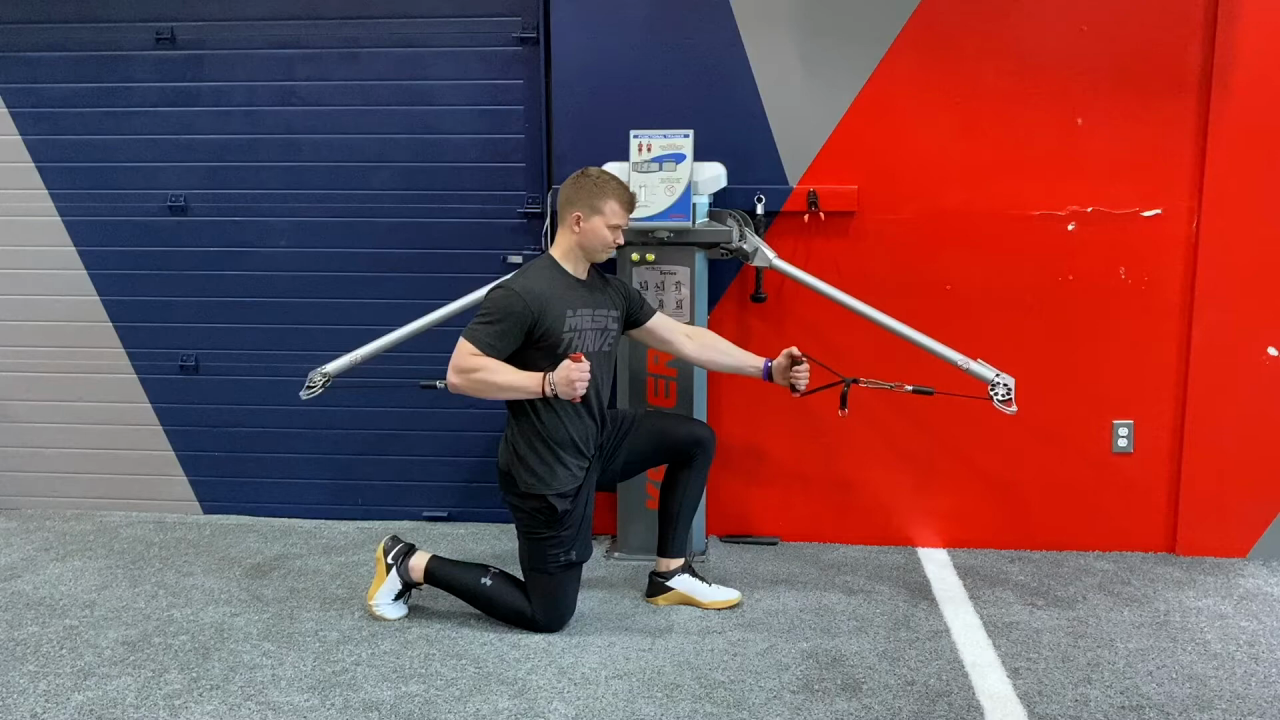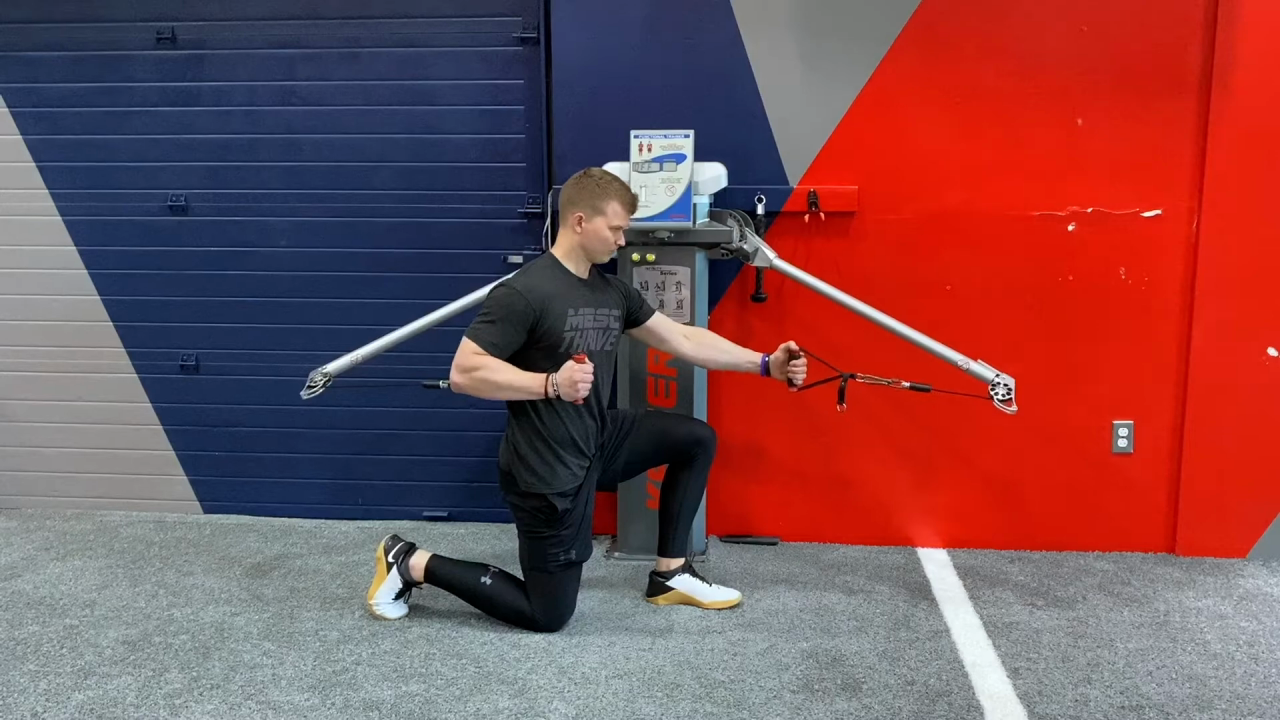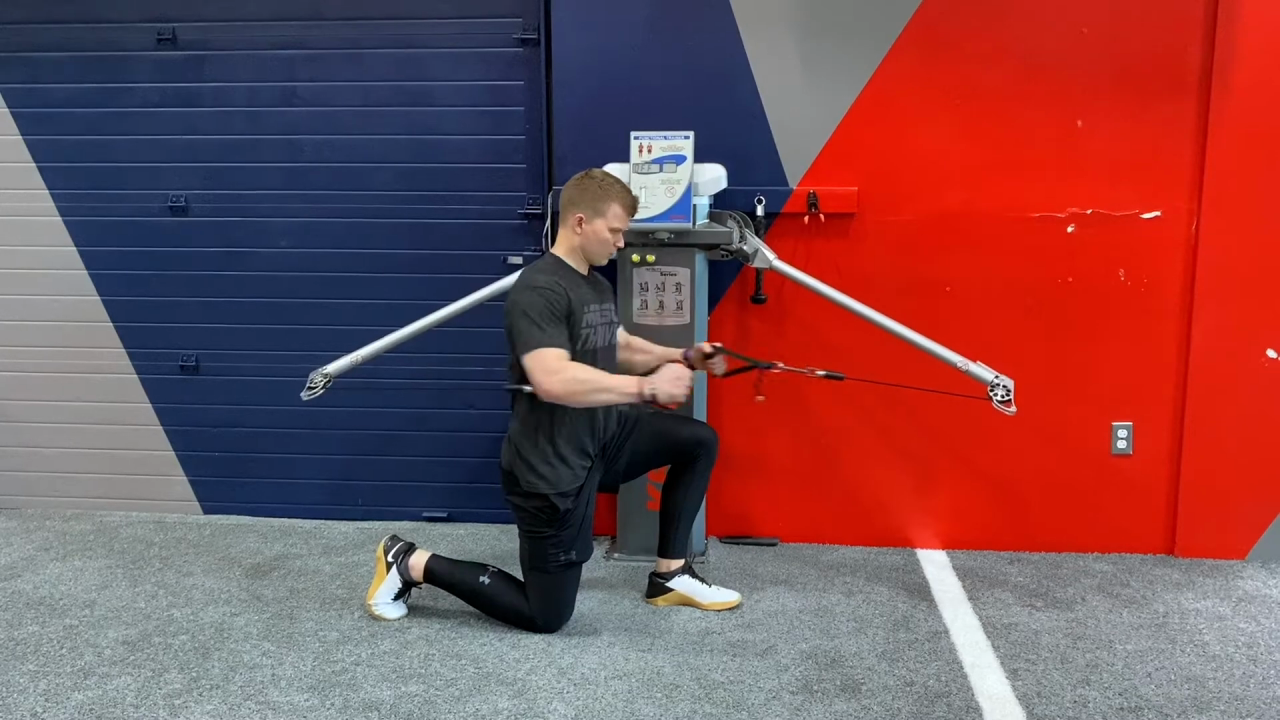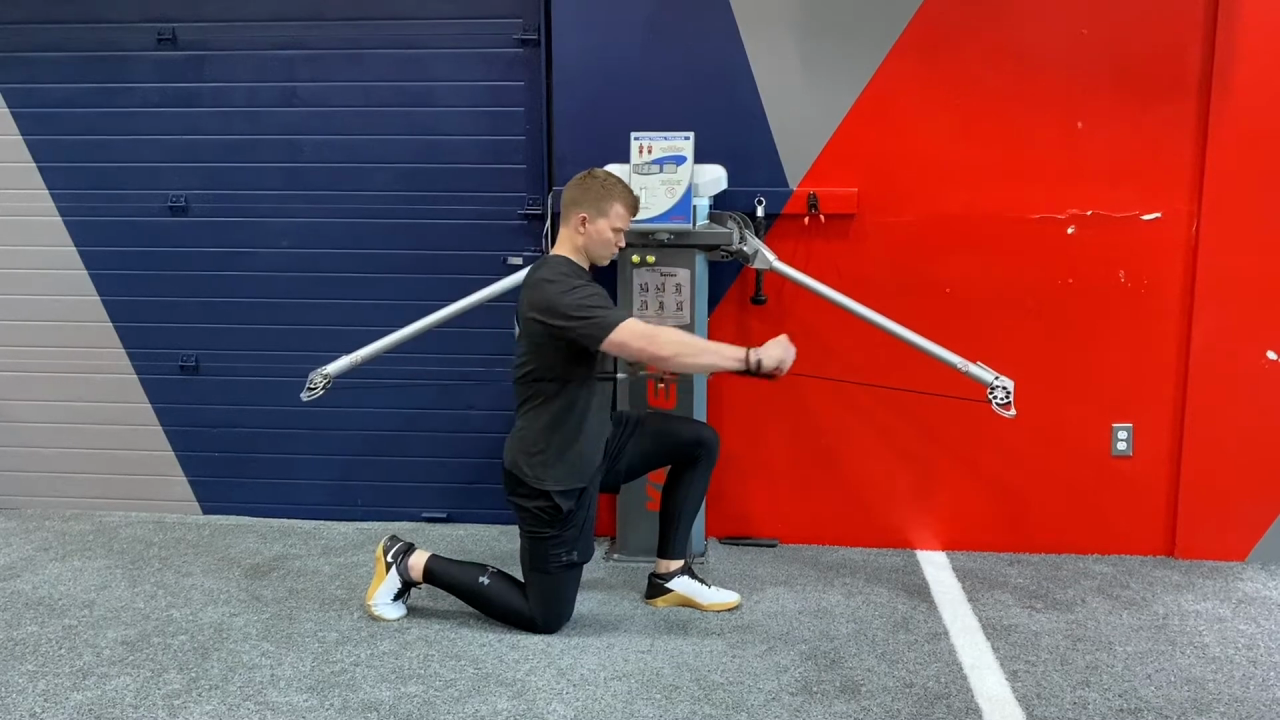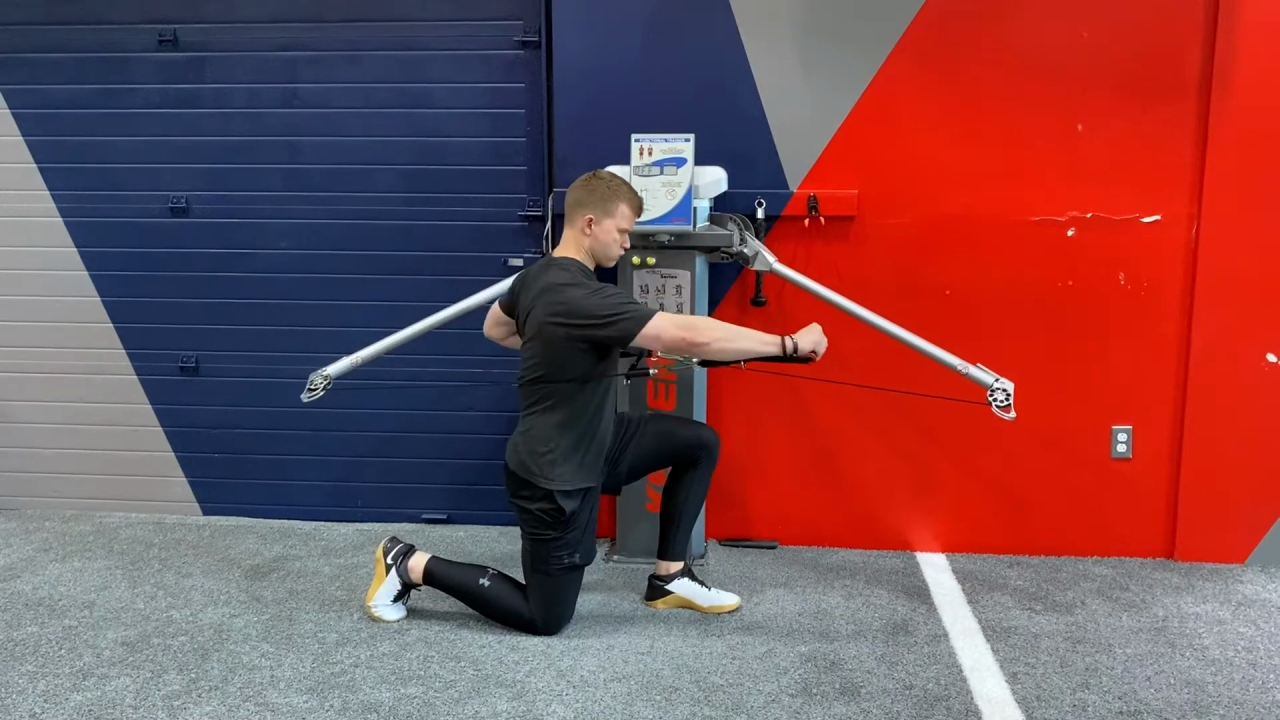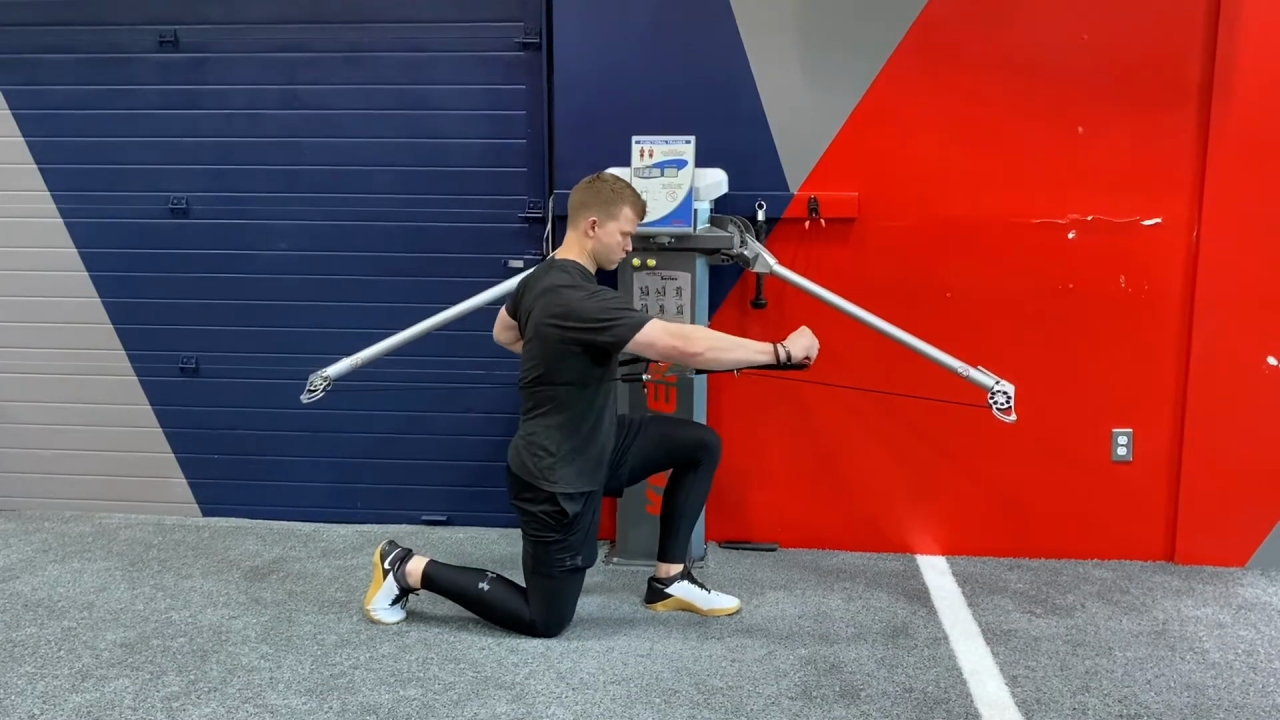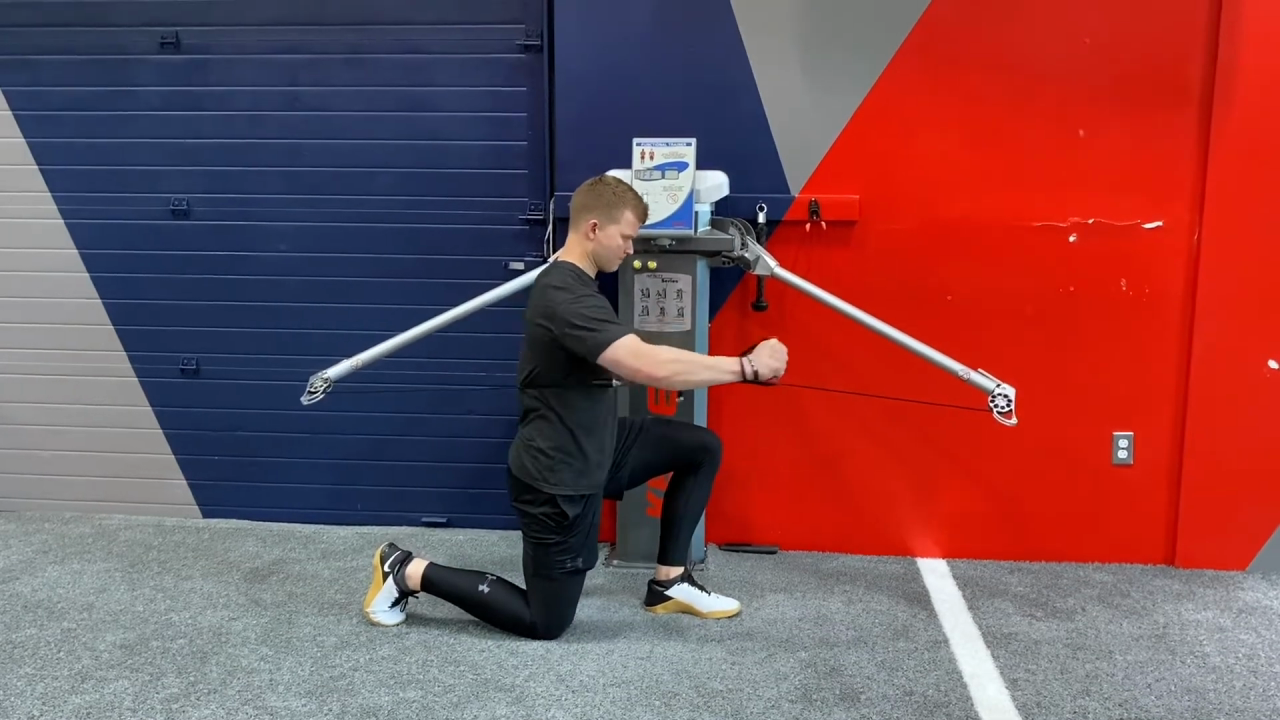
dt=0.3s
person 1, frame 1
left shoulder: (611, 291)
right shoulder: (522, 294)
left elbow: (683, 339)
right elbow: (461, 372)
left wrist: (768, 369)
right wrist: (548, 383)
left hip: (595, 441)
right hip: (545, 471)
left knee: (695, 439)
right knee: (549, 615)
left ankle: (669, 574)
right ankle: (411, 564)
person 1, frame 2
left shoulder: (612, 291)
right shoulder: (524, 293)
left elbow: (680, 339)
right elbow: (464, 372)
left wrist: (765, 364)
right wrist: (551, 384)
left hip: (595, 441)
right hip: (546, 470)
left knee: (696, 439)
right knee: (549, 615)
left ankle: (670, 574)
right ankle: (412, 564)
person 1, frame 3
left shoulder: (595, 284)
right shoulder: (539, 291)
left elbow: (618, 347)
right elbow: (553, 382)
left wrist: (685, 358)
right wrist: (649, 387)
left hip: (598, 438)
right hip: (548, 470)
left knee: (699, 441)
right knee: (546, 616)
left ankle: (669, 575)
right ankle: (410, 563)
person 1, frame 4
left shoulder: (557, 275)
right shoulder: (561, 291)
right elbow: (653, 346)
left wrist: (626, 346)
right wrist: (754, 358)
left hip: (593, 441)
right hip: (552, 472)
left knee: (699, 442)
right knee: (546, 616)
left ankle: (669, 576)
right ankle: (411, 564)
person 1, frame 5
left shoulder: (539, 275)
right shoulder: (580, 299)
left elbow: (495, 328)
right elbow: (689, 335)
right wrist: (789, 343)
right hip: (553, 474)
left knee: (700, 444)
right knee: (546, 618)
left ankle: (668, 578)
right ankle: (412, 566)
person 1, frame 6
left shoulder: (545, 277)
right shoulder: (578, 301)
left elbow: (504, 332)
right elbow: (682, 345)
right wrist: (781, 351)
right hip: (555, 476)
left knee: (700, 445)
right knee: (546, 620)
left ankle: (668, 580)
right ankle: (410, 570)
person 1, frame 7
left shoulder: (569, 282)
right shoulder: (567, 299)
right elbow: (648, 366)
right wrist: (746, 366)
left hip: (596, 449)
right hip: (557, 476)
left knee: (701, 448)
right knee: (546, 621)
left ankle: (668, 583)
right ankle: (407, 571)
